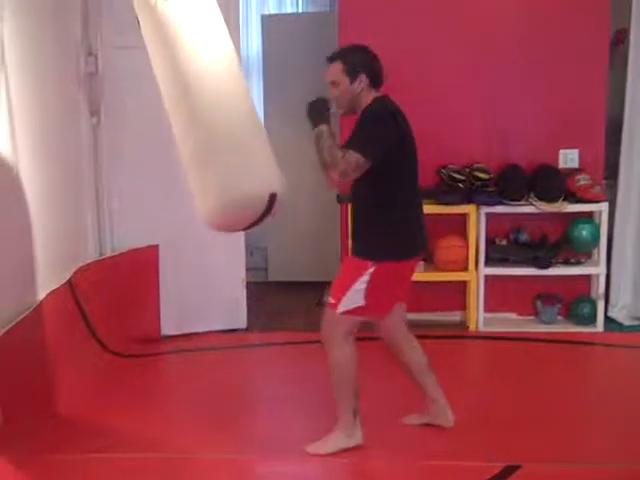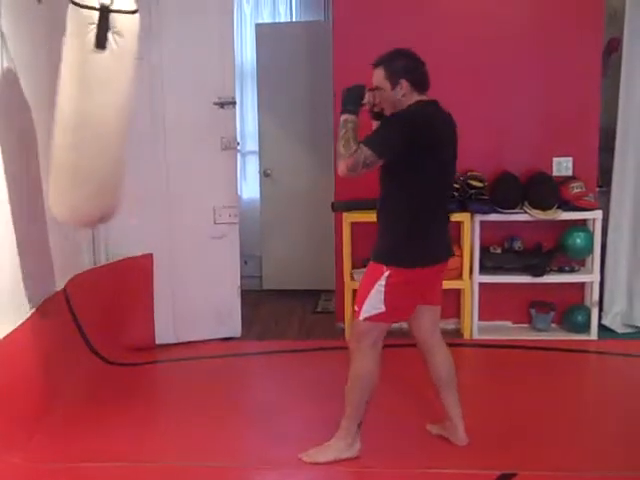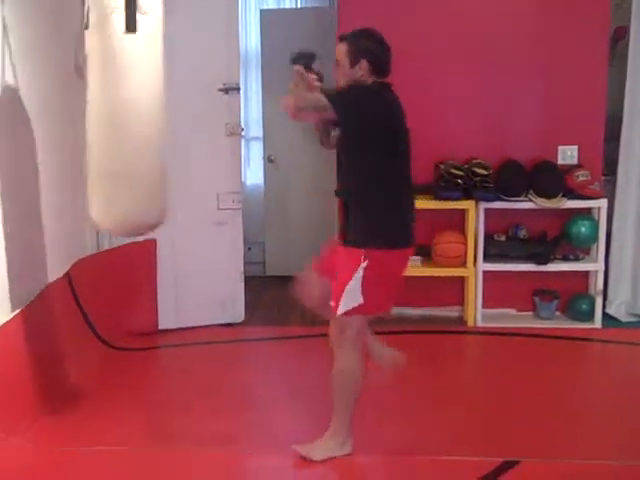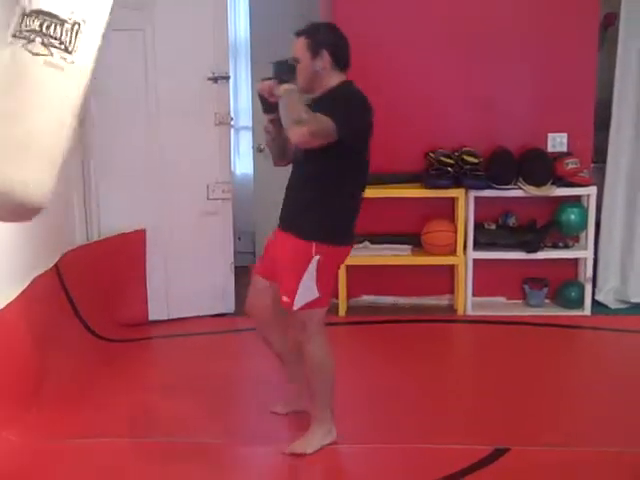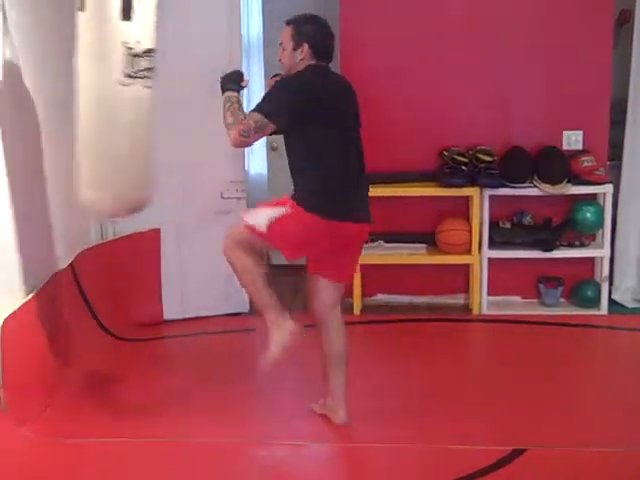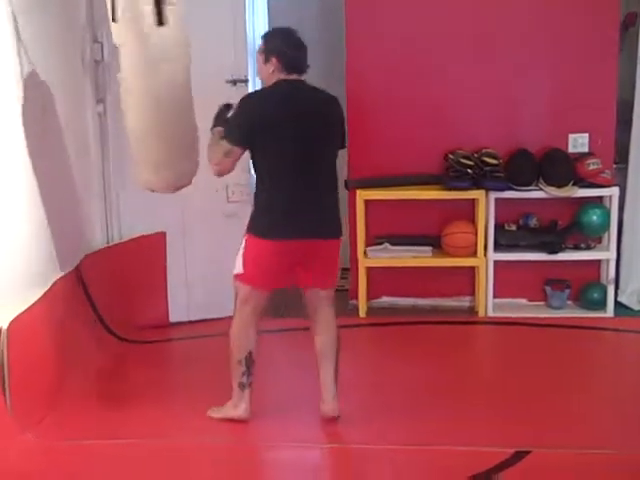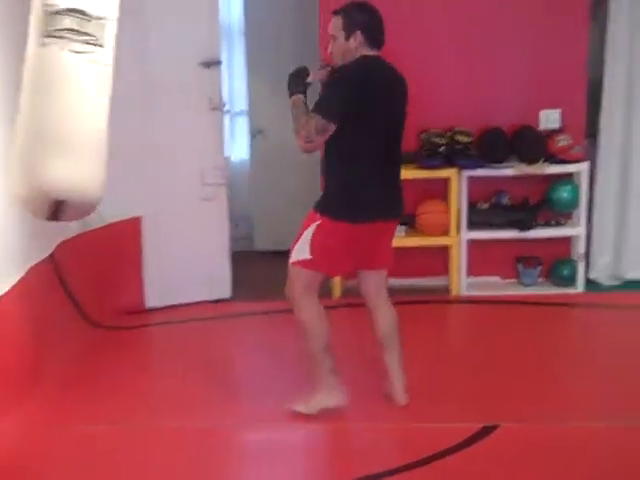
dt=0.7s
person 1, frame 1
left shoulder: (378, 118)
right shoulder: (380, 116)
left elbow: (339, 174)
right elbow: (350, 167)
left wrist: (320, 125)
right wrist: (325, 128)
left hip: (382, 248)
right hip: (394, 242)
left knee: (335, 330)
right knee: (391, 327)
left ankle: (347, 428)
right ankle: (438, 407)
person 1, frame 2
left shoulder: (407, 121)
right shoulder: (439, 119)
left elbow: (347, 166)
left wrist: (349, 114)
right wrist: (380, 118)
left hip: (401, 253)
right hip: (431, 249)
left knee: (363, 340)
right knee: (429, 336)
left ankle: (346, 439)
right ankle: (455, 425)
person 1, frame 3
left shoulder: (366, 99)
right shoulder: (373, 101)
left elbow: (294, 107)
right elbow: (332, 139)
left wrist: (300, 75)
right wrist: (318, 94)
left hip: (377, 238)
right hip: (366, 231)
left knee: (343, 334)
right knee: (309, 289)
left ankle: (338, 437)
right ankle: (376, 351)
person 1, frame 4
left shoulder: (349, 103)
right shoulder: (322, 103)
left elbow: (304, 136)
right elbow: (282, 156)
left wrist: (286, 88)
right wrist: (274, 109)
left hip: (319, 236)
right hip: (294, 227)
left knee: (307, 327)
right knee: (260, 307)
left ankle: (324, 425)
right ankle: (303, 394)
person 1, frame 5
left shoulder: (296, 86)
right shoulder: (337, 87)
left elbow: (240, 135)
left wrist: (230, 92)
left hip: (317, 210)
right hip: (352, 216)
left knee: (236, 241)
right knee: (327, 308)
left ankle: (278, 321)
right ankle: (336, 403)
person 1, frame 6
left shoulder: (256, 104)
right shoulder: (329, 104)
left elbow: (220, 165)
left wrist: (220, 125)
left hip: (272, 228)
right hip: (323, 228)
left knee: (247, 312)
right knee: (322, 310)
left ankle: (239, 401)
right ankle: (329, 398)
person 1, frame 7
left shoulder: (346, 78)
right shoulder: (394, 81)
left elbow: (309, 140)
left wrist: (297, 93)
left hip: (343, 210)
right hip: (384, 208)
left knee: (300, 288)
right knee: (376, 293)
left ankle: (328, 386)
right ankle: (398, 385)
